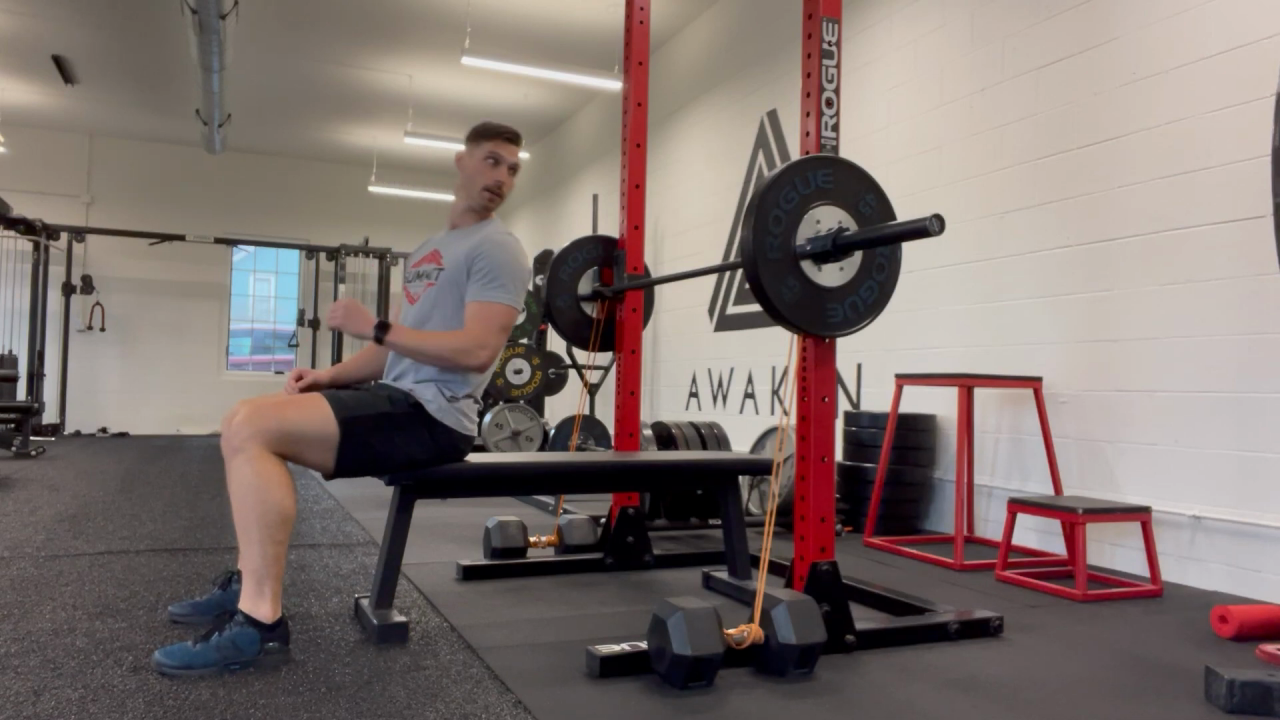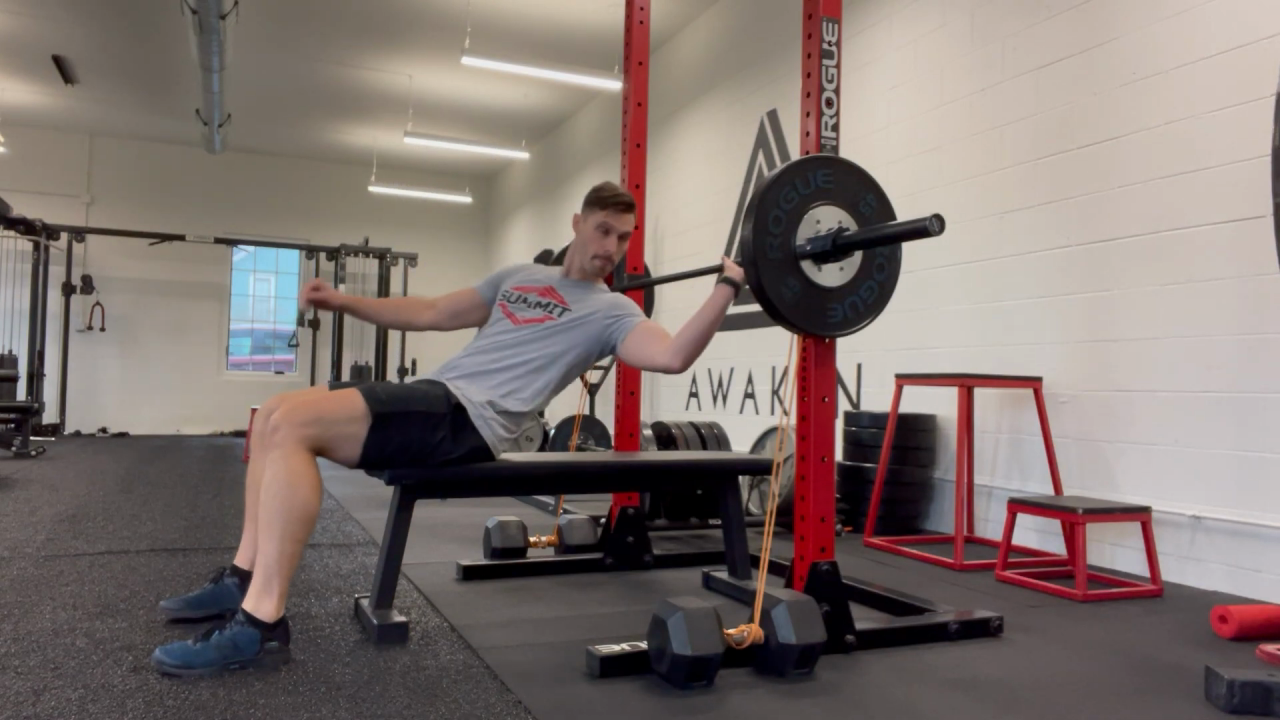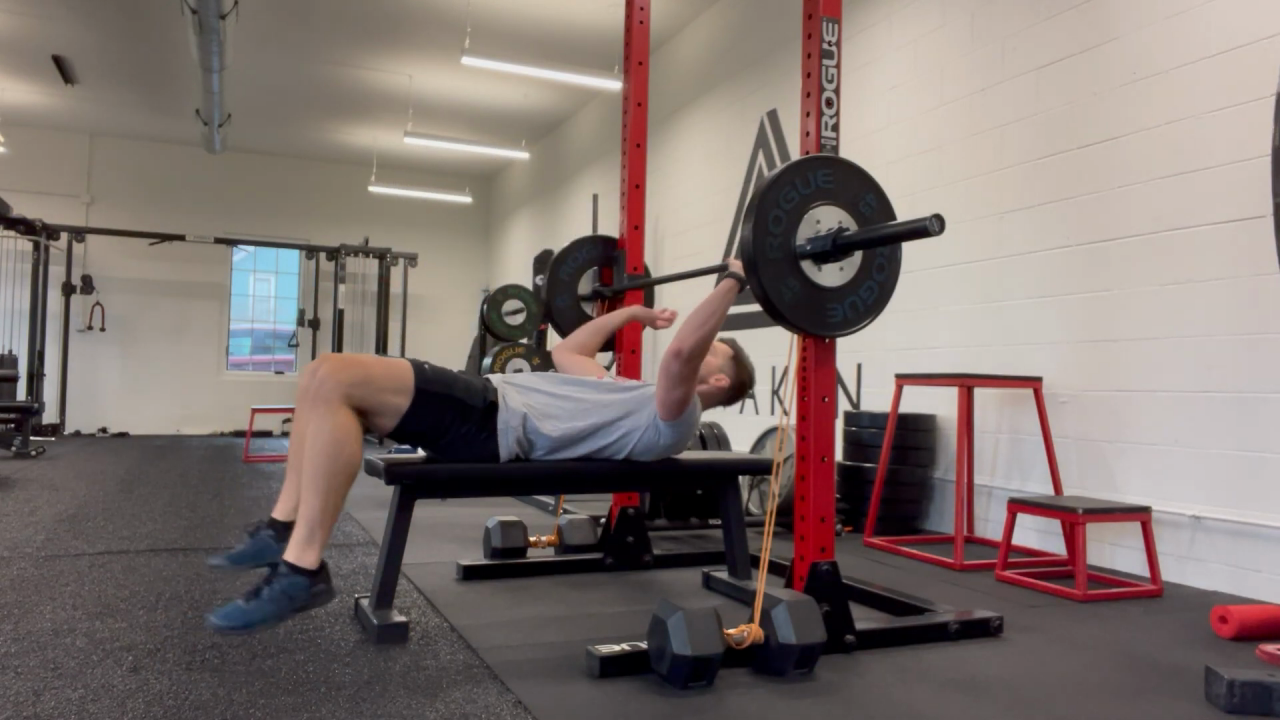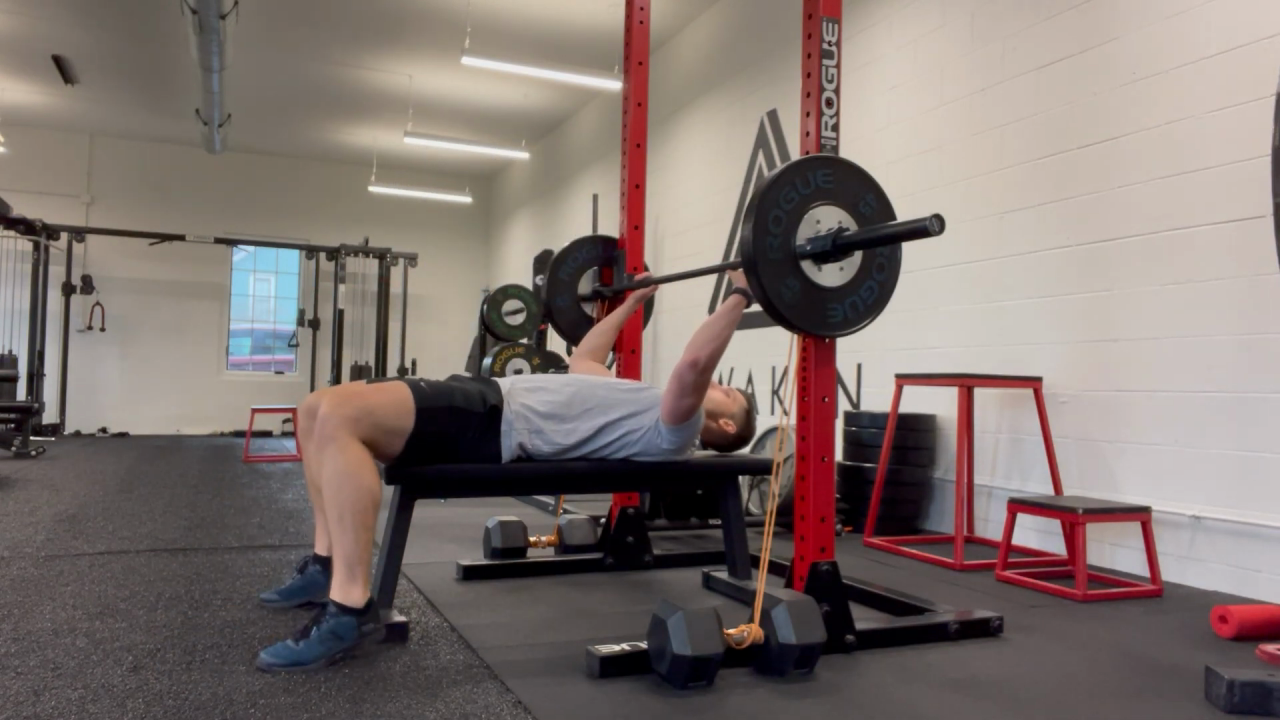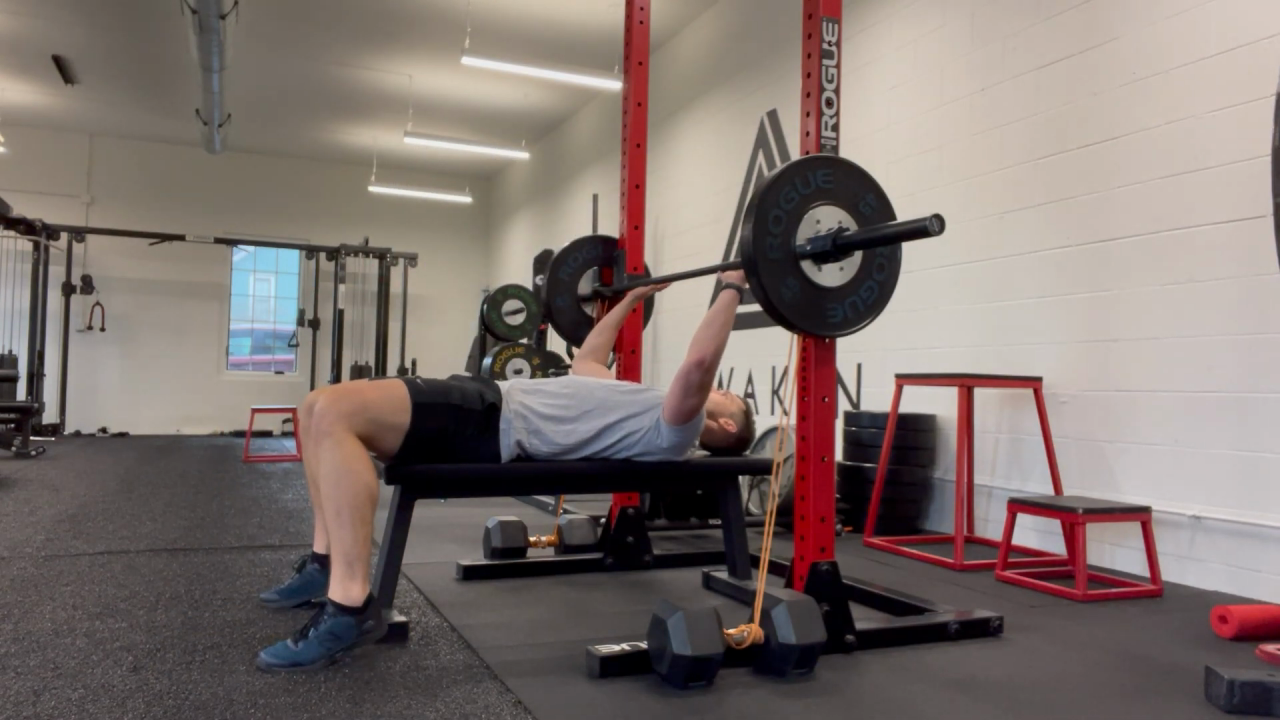
dt=0.7s
person 1, frame 1
left shoulder: (498, 250)
right shoulder: (432, 249)
left elbow: (477, 350)
left wrist: (374, 328)
right wrist: (329, 374)
left hip: (430, 417)
right hip: (401, 401)
left knee: (251, 426)
right knee: (246, 423)
left ankle: (259, 622)
right ankle: (245, 581)
person 1, frame 2
left shoulder: (611, 312)
right shoulder: (519, 277)
left elbow: (672, 357)
right elbow: (431, 313)
left wrist: (725, 287)
right wrist: (345, 302)
left hip: (463, 422)
right hip: (432, 395)
left knee: (290, 426)
right knee: (274, 416)
left ankle: (259, 622)
right ankle: (244, 575)
person 1, frame 3
left shoulder: (671, 424)
right shoulder: (629, 389)
left elbow: (681, 353)
right elbow: (569, 351)
left wrist: (734, 280)
right wrist: (631, 313)
left hip: (494, 428)
right hip: (483, 396)
left knee: (330, 378)
right knee: (327, 377)
left ankle: (301, 570)
right ankle: (283, 530)
person 1, frame 4
left shoulder: (674, 431)
right shoulder: (642, 405)
left elbow: (693, 362)
right elbow: (583, 359)
left wrist: (740, 294)
right wrist: (632, 302)
left hip: (499, 427)
left knee: (339, 418)
right knee: (318, 409)
left ankle: (350, 609)
right ankle: (328, 563)
person 1, frame 5
left shoulder: (675, 431)
right shoulder: (643, 407)
left elbow: (698, 363)
right elbow: (586, 360)
left wrist: (732, 290)
right wrist: (630, 299)
left hip: (496, 429)
right hip: (491, 404)
left knee: (336, 414)
right knee: (320, 408)
left ankle: (350, 606)
right ankle: (327, 563)
